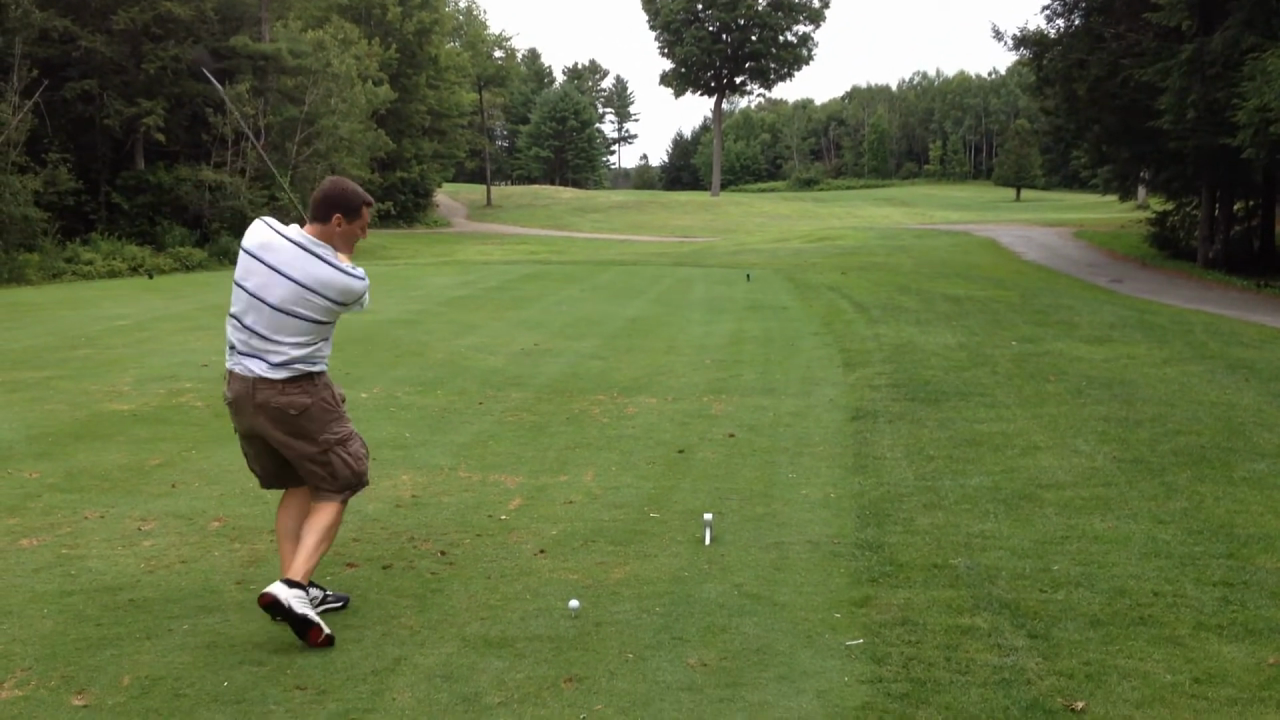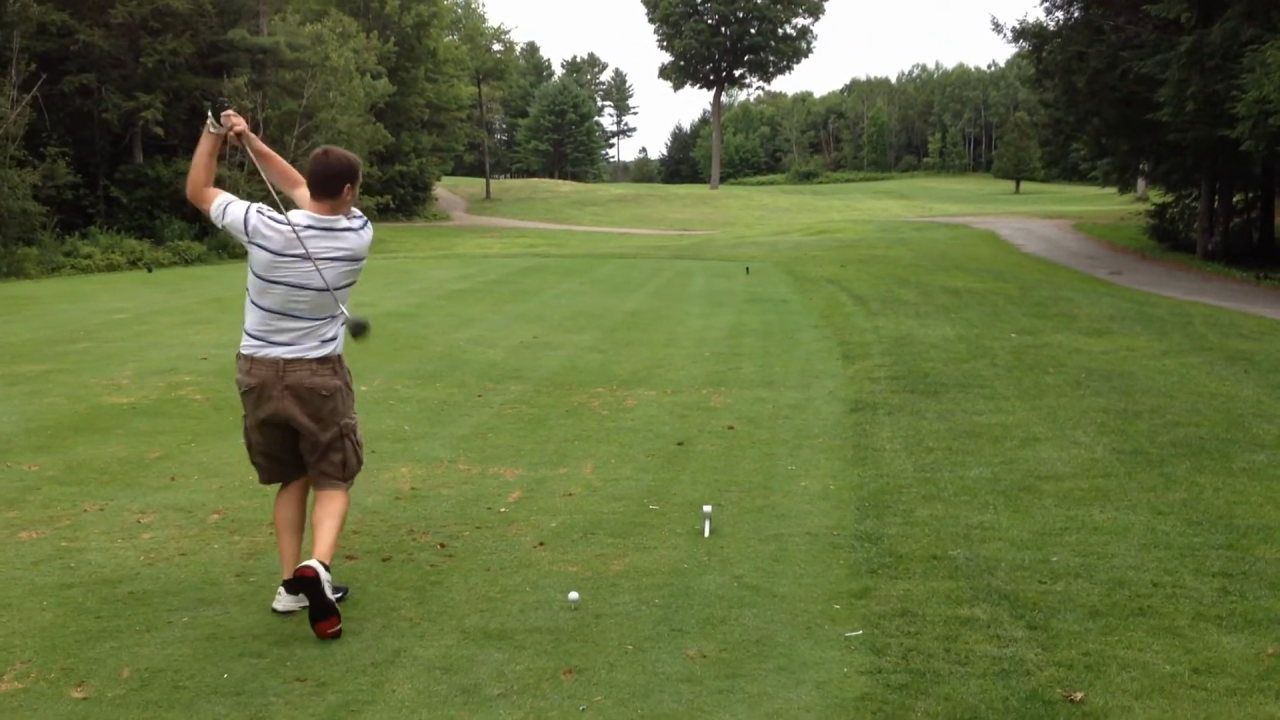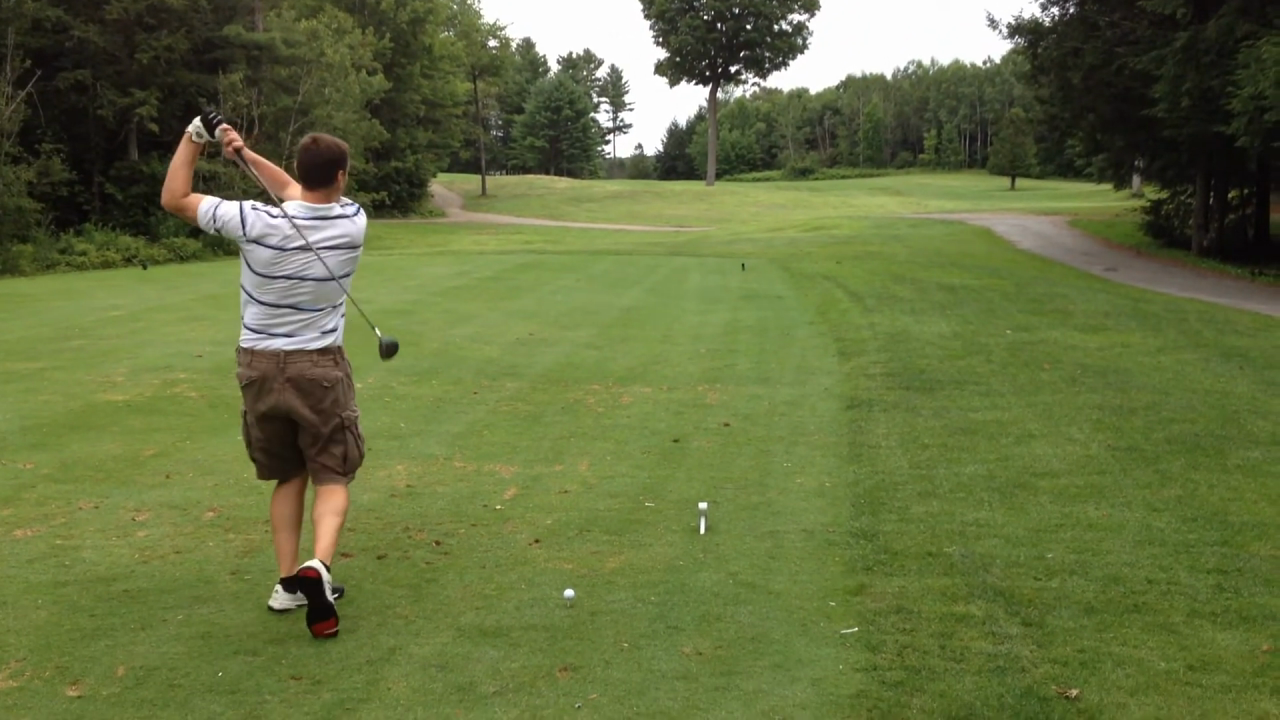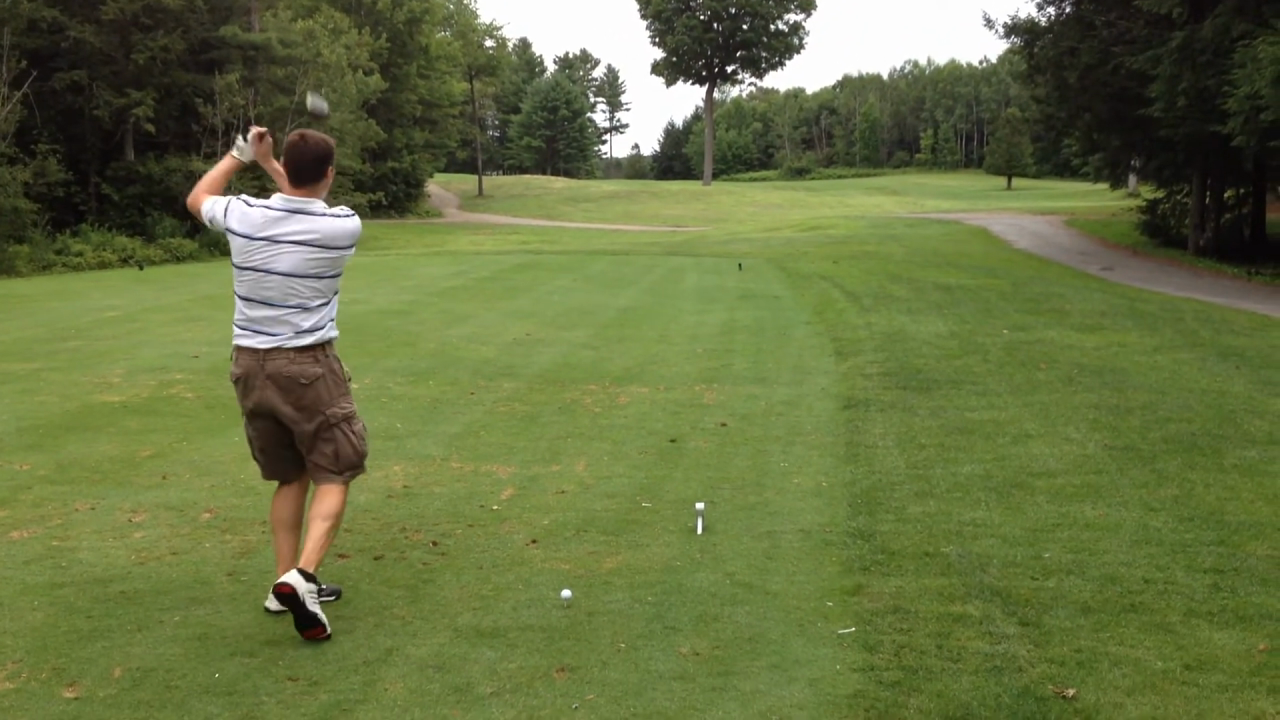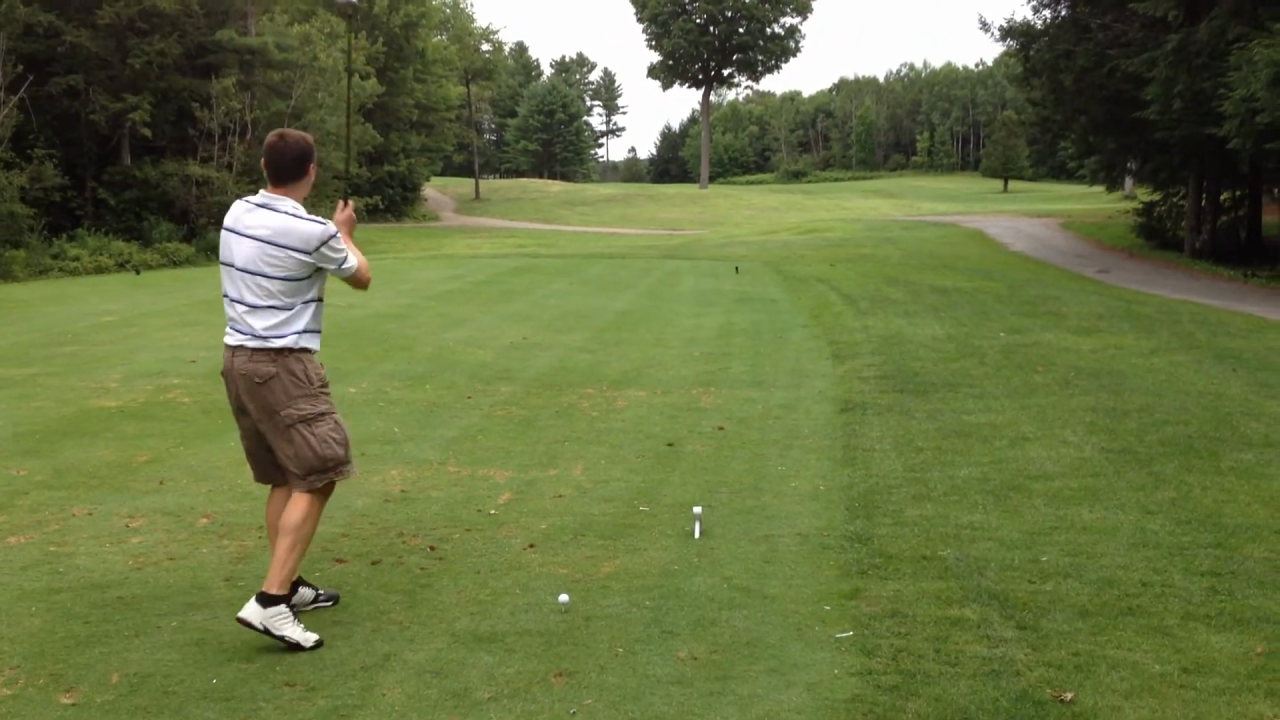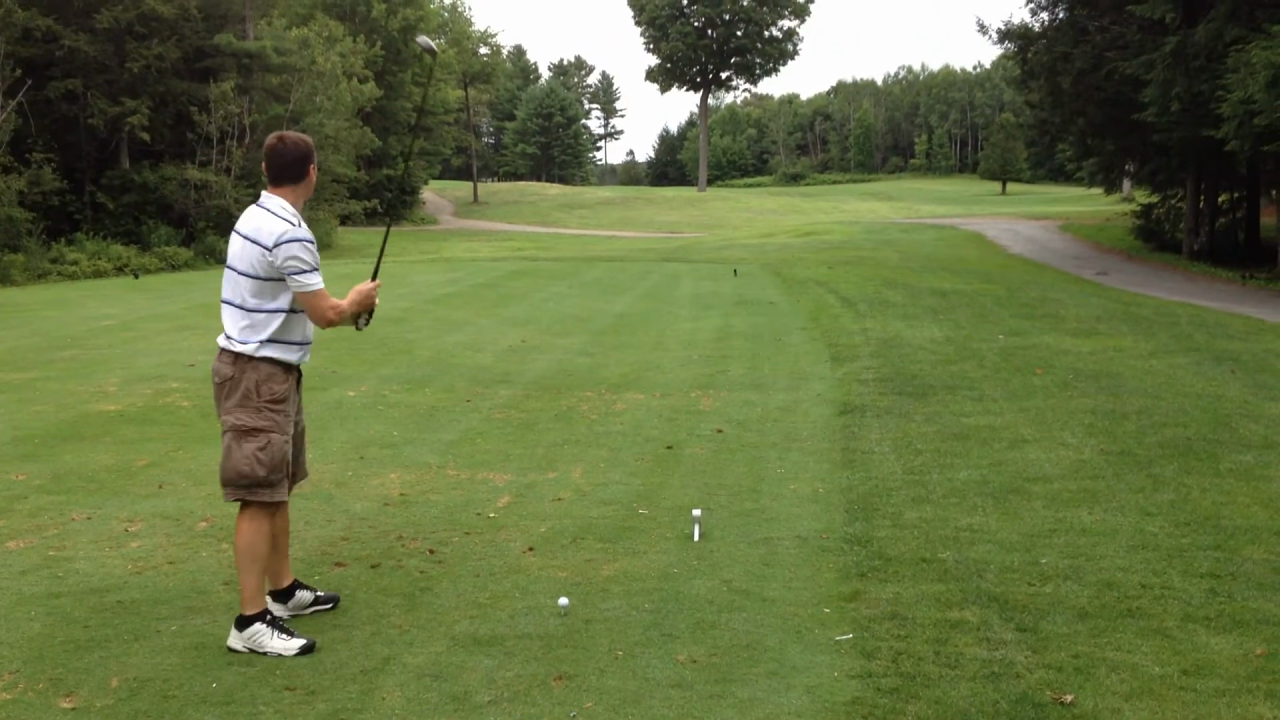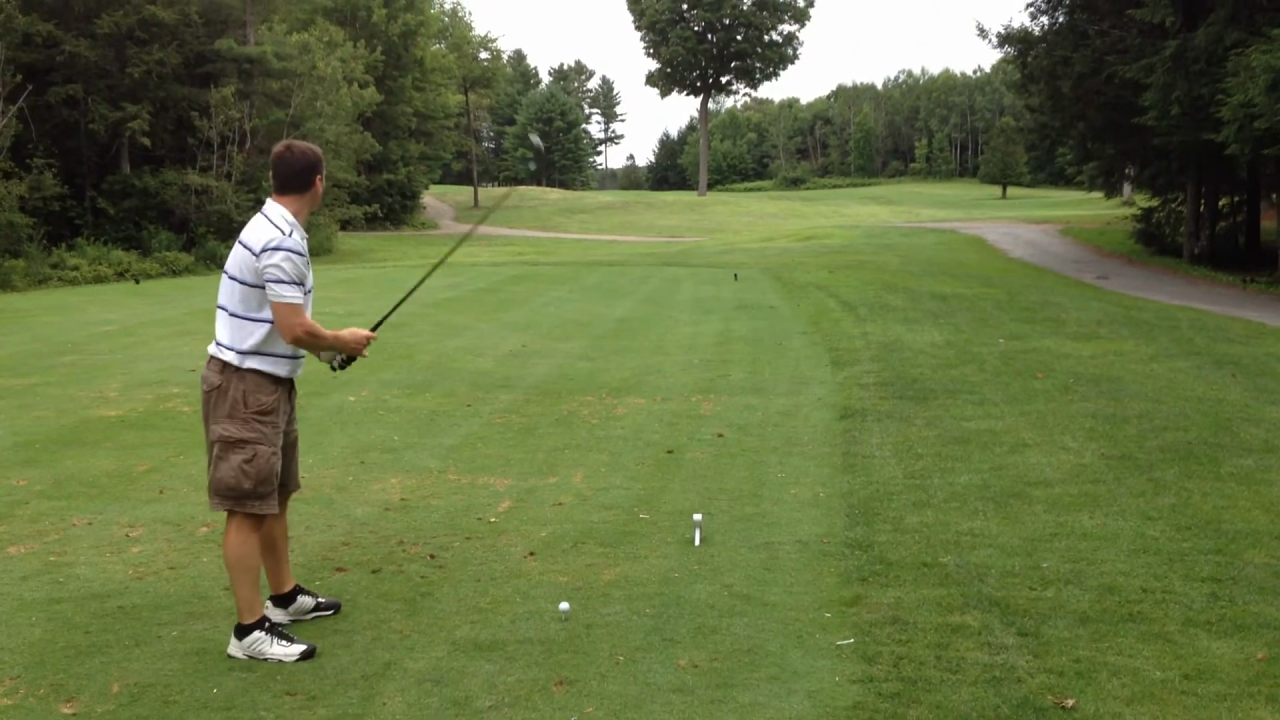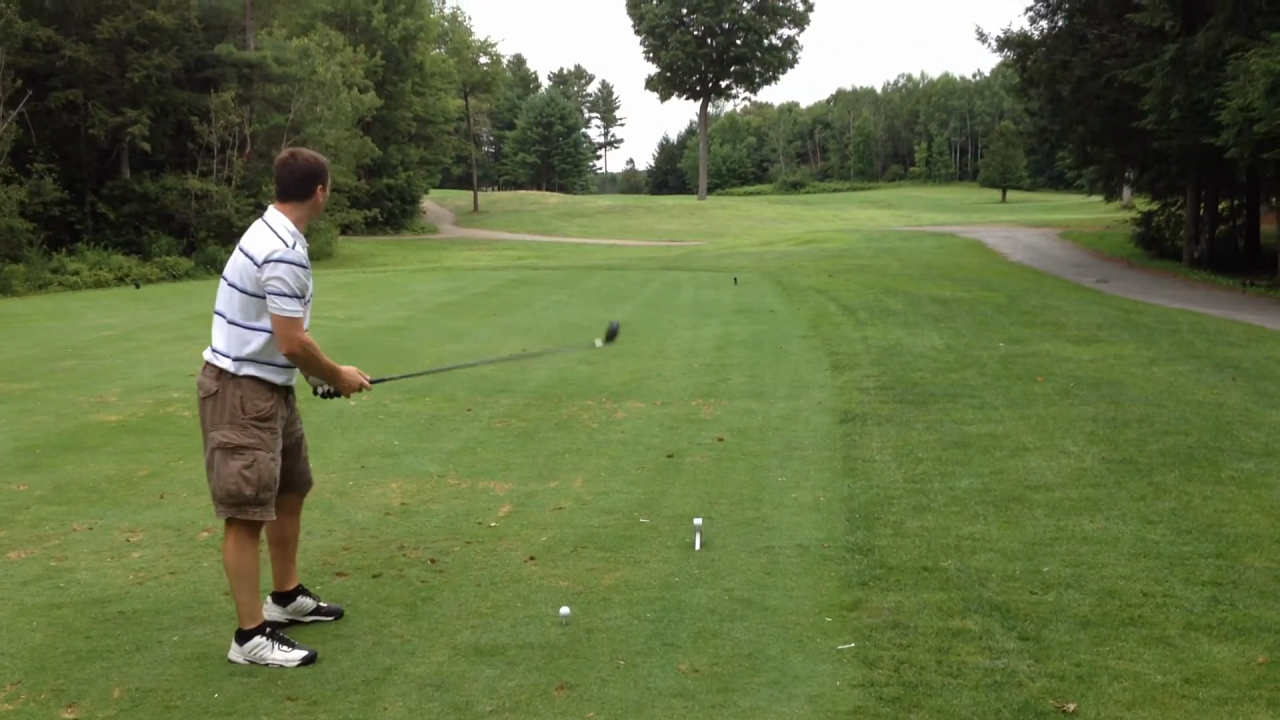
dt=0.2s
person 1, frame 1
left shoulder: (261, 233)
right shoulder: (350, 282)
left wrist: (331, 243)
left hip: (242, 387)
right hip: (296, 394)
left knee: (298, 483)
right knee: (336, 487)
left ankle: (293, 588)
right ankle: (292, 587)
person 1, frame 2
left shoulder: (266, 228)
right shoulder: (358, 232)
left elbow: (198, 192)
right elbow: (302, 192)
left wrist: (213, 131)
right wrist: (251, 141)
left hip: (260, 373)
right hip: (319, 375)
left knee: (291, 477)
right knee: (333, 479)
left ankle: (293, 583)
right ankle: (317, 566)
person 1, frame 3
left shoulder: (257, 223)
right shoulder: (354, 221)
left elbow: (174, 199)
right elbow: (297, 193)
left wrist: (195, 135)
right wrist: (245, 152)
left hip: (259, 366)
right hip: (319, 367)
left knee: (288, 475)
right knee: (332, 476)
left ankle: (288, 580)
right ankle: (319, 566)
person 1, frame 4
left shoulder: (243, 215)
right shoulder: (344, 225)
left elbow: (198, 198)
left wrist: (240, 155)
right wrist: (268, 161)
left hip: (251, 363)
right hip: (308, 365)
left knee: (290, 476)
right knee: (333, 474)
left ankle: (289, 584)
right ankle: (302, 576)
person 1, frame 5
left shoulder: (238, 213)
right shoulder: (312, 231)
right elbow: (361, 277)
right wrist: (346, 231)
left hip: (241, 360)
right hip: (282, 366)
left knee: (286, 478)
right knee: (315, 478)
left ankle: (287, 586)
right ankle: (268, 600)
person 1, frame 6
left shoulder: (254, 216)
right shoulder: (289, 234)
right elbow: (326, 314)
left wrist: (344, 299)
right wrist: (359, 297)
left hip: (250, 363)
right hip: (260, 372)
left knee: (275, 488)
right knee: (260, 494)
left ankle: (282, 590)
right ankle: (250, 621)
person 1, frame 7
left shoulder: (271, 226)
right shoulder: (281, 242)
right elbow: (295, 330)
left wrist: (331, 344)
right wrist: (345, 340)
left hip: (264, 379)
right hip: (246, 383)
left knee: (274, 496)
right knee: (248, 505)
left ankle: (284, 597)
right ankle: (249, 629)
person 1, frame 8
left shoulder: (272, 232)
right shoulder: (284, 253)
right elbow: (292, 344)
left wrist: (323, 372)
right wrist: (339, 376)
left hip: (265, 386)
right hip: (242, 389)
left knee: (288, 492)
right knee: (247, 511)
left ankle: (285, 596)
right ankle: (250, 635)
